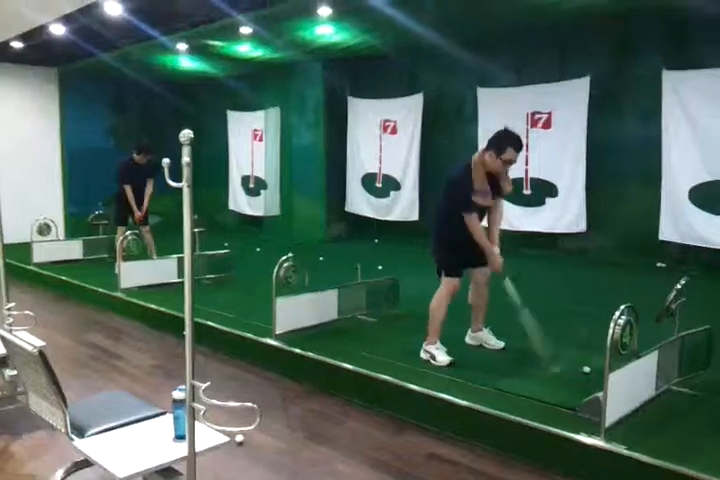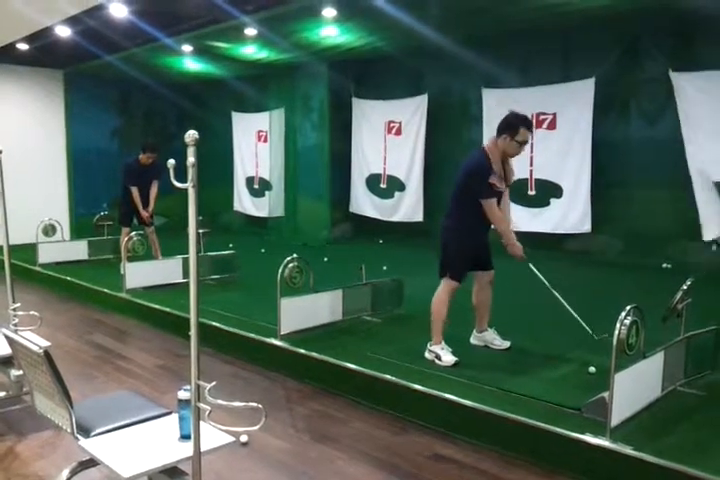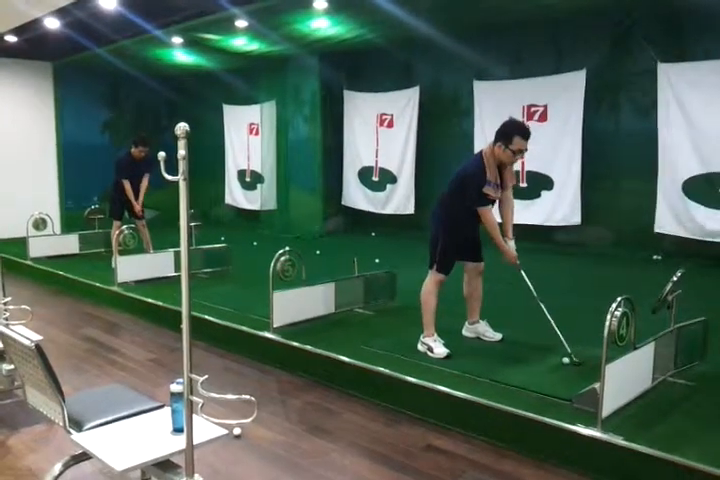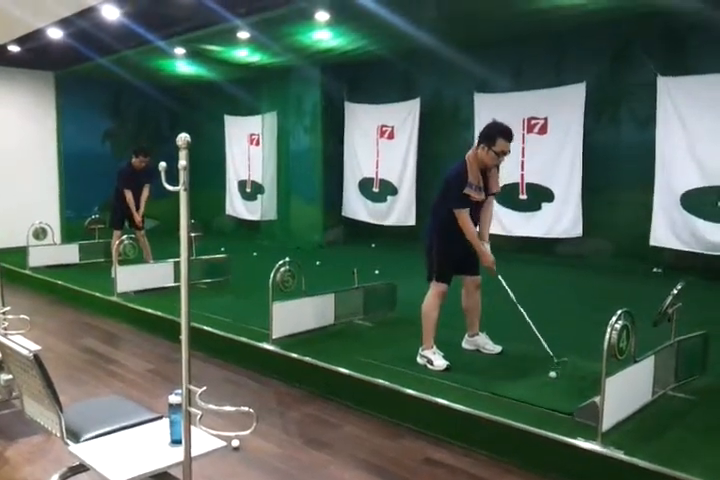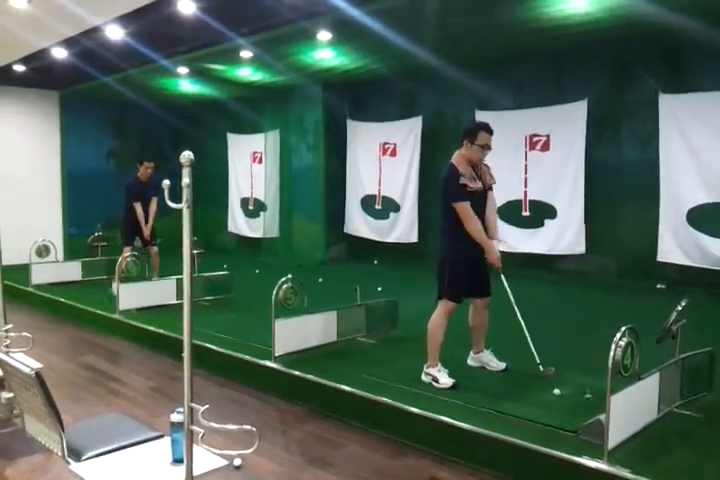
dt=1s
person 1, frame 1
left shoulder: (499, 175)
right shoulder: (463, 177)
left elbow: (496, 209)
right elbow: (471, 220)
left wrist: (495, 246)
right wrist: (490, 251)
left hip: (469, 234)
right hip: (448, 234)
left knee: (483, 276)
right knee: (450, 284)
left ankle: (477, 331)
right ankle: (431, 345)
person 1, frame 2
left shoulder: (503, 160)
right shoulder: (480, 165)
left elbow: (503, 198)
right elbow: (491, 209)
left wrist: (509, 233)
right wrist: (510, 241)
left hip: (478, 232)
right hip: (458, 231)
left knee: (485, 277)
right knee: (449, 284)
left ankle: (481, 332)
right ankle: (435, 345)
person 1, frame 3
left shoulder: (504, 162)
right shoulder: (475, 172)
left elbow: (506, 195)
right elbow: (486, 214)
left wrist: (509, 237)
right wrist: (504, 249)
left hip: (469, 224)
right hip: (448, 223)
left knee: (475, 268)
right knee: (437, 275)
left ankle: (473, 323)
right ankle: (428, 337)
person 1, frame 4
left shoulder: (491, 169)
right shoulder: (458, 176)
left elbow: (487, 204)
right elbow: (463, 219)
left wrist: (485, 242)
right wrist: (483, 252)
left hip: (466, 236)
right hip: (443, 235)
left knee: (473, 282)
right knee: (439, 288)
left ankle: (473, 336)
right ankle: (427, 350)
person 1, frame 5
left shoulder: (483, 171)
right shoulder: (452, 175)
left elbow: (490, 205)
right elbow: (467, 215)
left wrist: (493, 240)
right wrist: (488, 247)
left hip: (477, 250)
right hip: (455, 250)
left knee: (481, 300)
right knee: (447, 305)
left ankle: (478, 353)
right ankle: (431, 367)
person 2, frame 1
left shoulder: (150, 165)
right shoulder: (125, 166)
left elbow: (149, 184)
right elbow: (127, 189)
left wrist: (145, 205)
right wrist: (135, 211)
left hip: (140, 200)
right hip: (124, 200)
left knee: (145, 229)
right knee: (121, 230)
left ankle: (154, 258)
right ankle: (119, 262)
person 2, frame 2
left shoulder: (156, 166)
right shoulder: (130, 166)
left elbow: (154, 186)
right elbow: (134, 190)
left wrist: (151, 206)
right wrist: (141, 211)
left hip: (145, 202)
right hip: (128, 202)
left knee: (150, 230)
right knee: (126, 231)
left ankle: (159, 259)
right ankle: (124, 262)
person 2, frame 3
left shoulder: (147, 161)
right shoulder: (122, 161)
left elbow: (145, 180)
right elbow: (126, 184)
left wrist: (140, 200)
right wrist: (134, 204)
left hip: (136, 195)
right hip: (119, 195)
left knee: (142, 223)
right knee: (117, 224)
left ankle: (150, 252)
right ankle: (115, 256)
person 2, frame 4
left shoulder: (148, 171)
right shoulder: (124, 171)
left elbow: (146, 190)
right elbow: (128, 194)
left wrist: (141, 210)
right wrist: (134, 214)
left hip: (137, 205)
right hip: (120, 205)
left knee: (141, 234)
right knee: (117, 234)
left ankle: (150, 262)
right ankle: (115, 265)
person 2, frame 5
left shoulder: (154, 183)
right shoulder: (131, 184)
left elbow: (154, 203)
right elbow: (138, 207)
left wrist: (149, 227)
right wrist: (144, 227)
left hip: (148, 218)
right hip: (131, 222)
left knee: (154, 251)
right knee: (127, 252)
left ankle: (156, 279)
